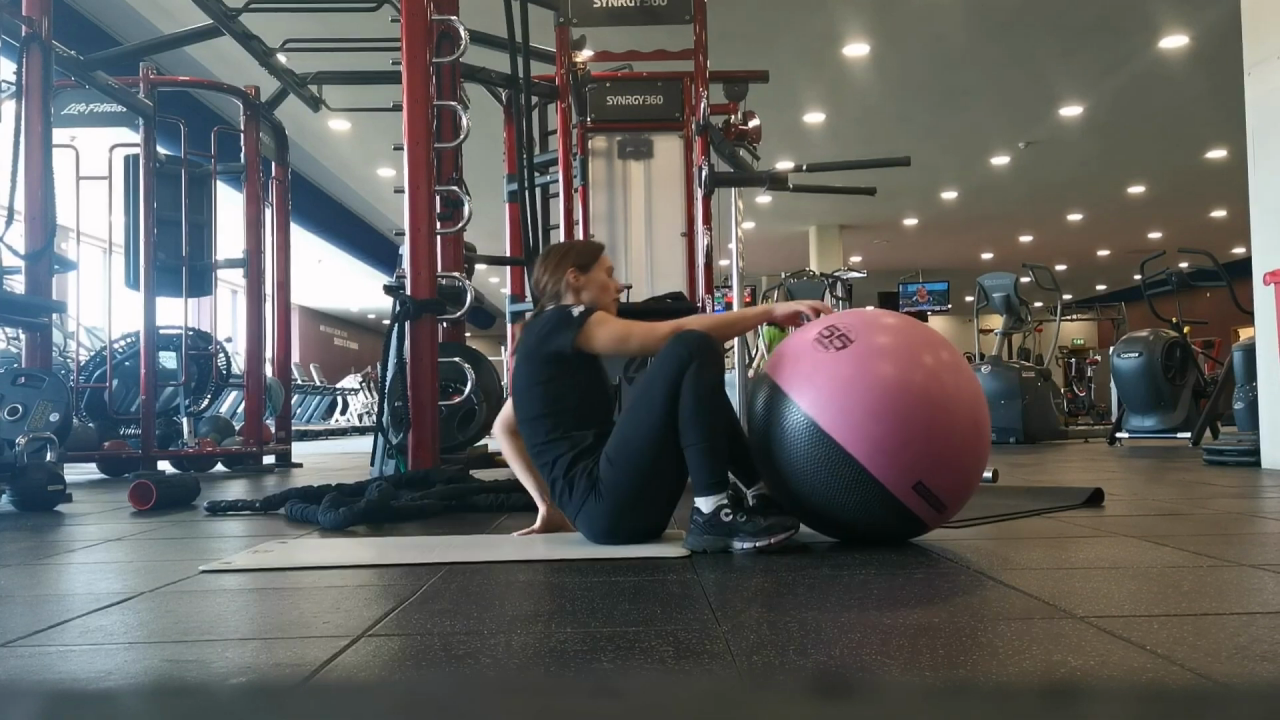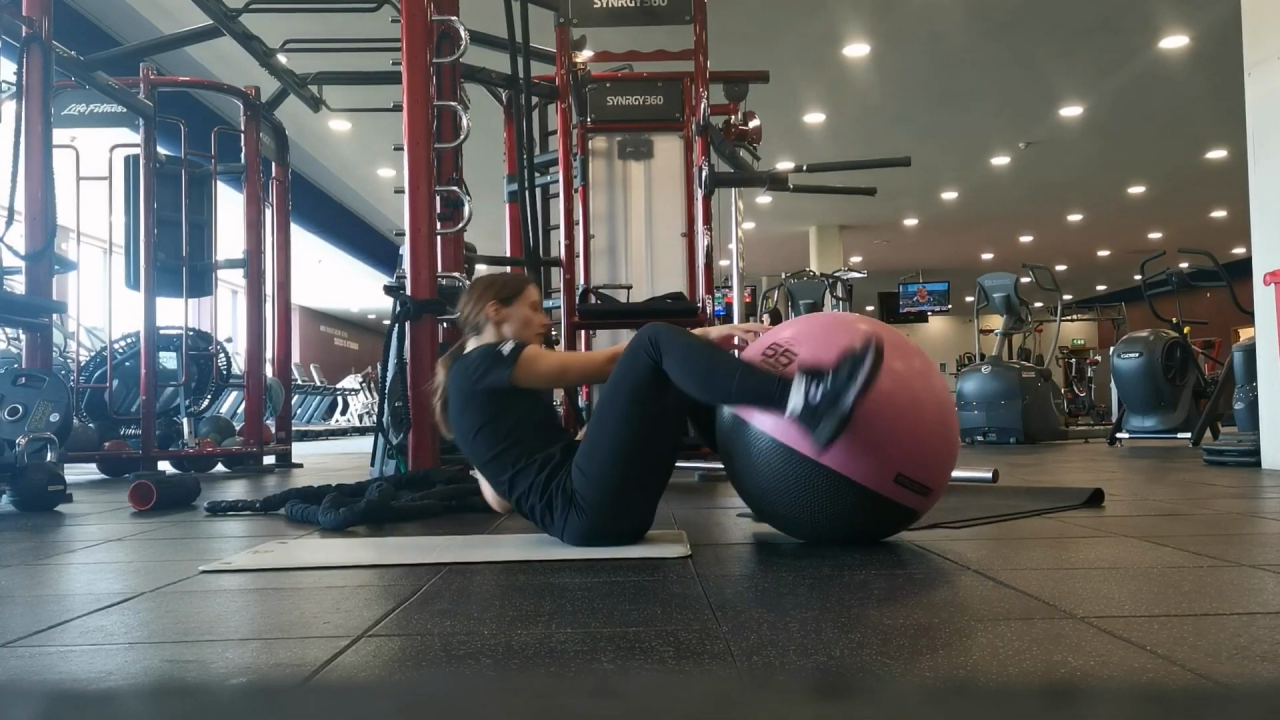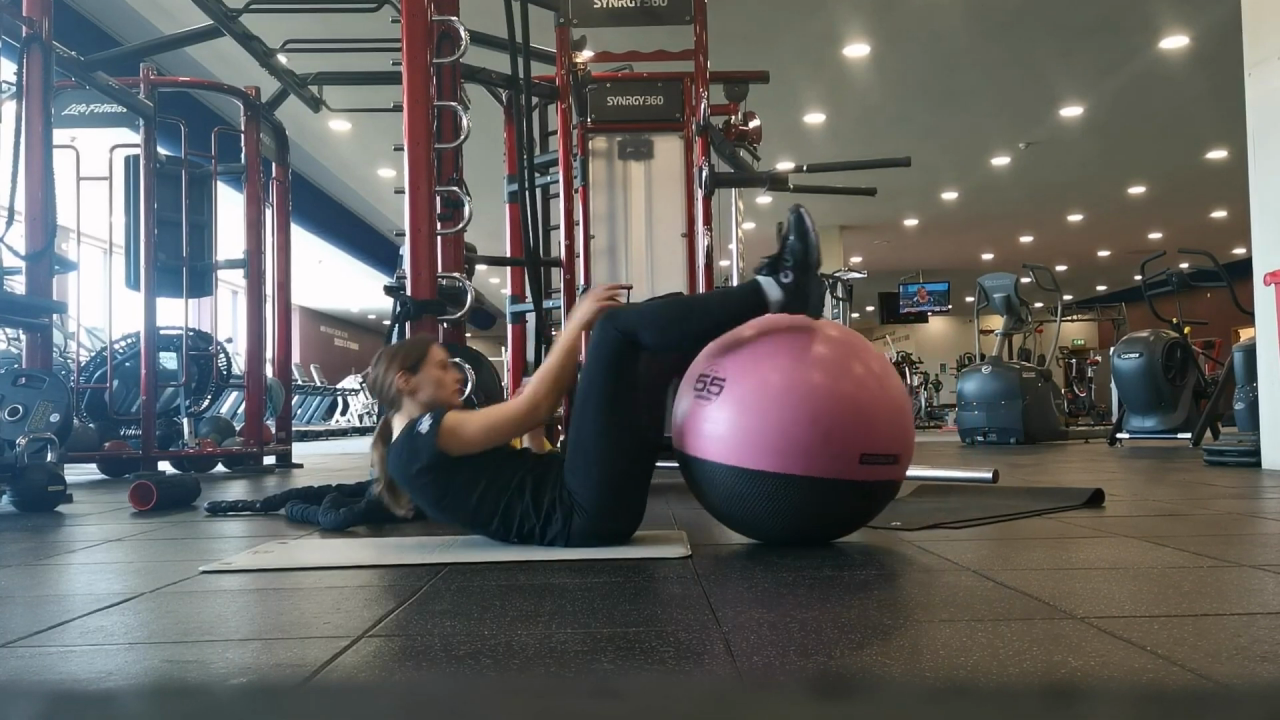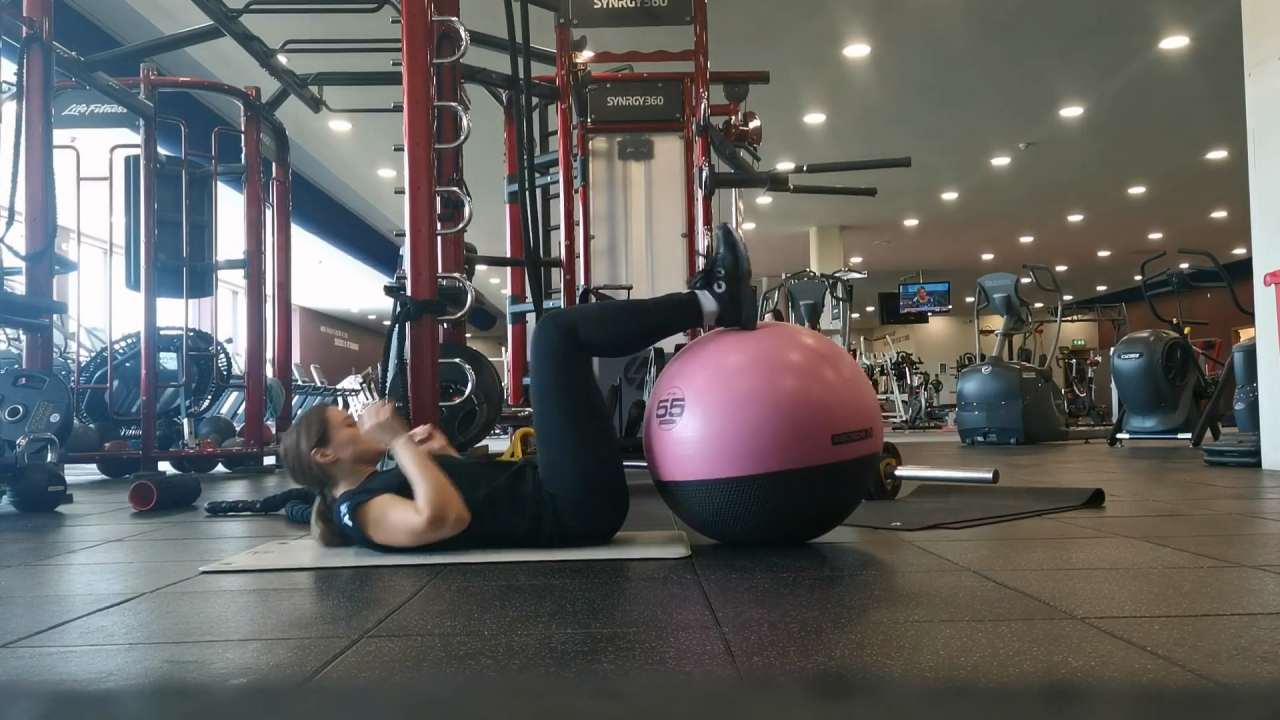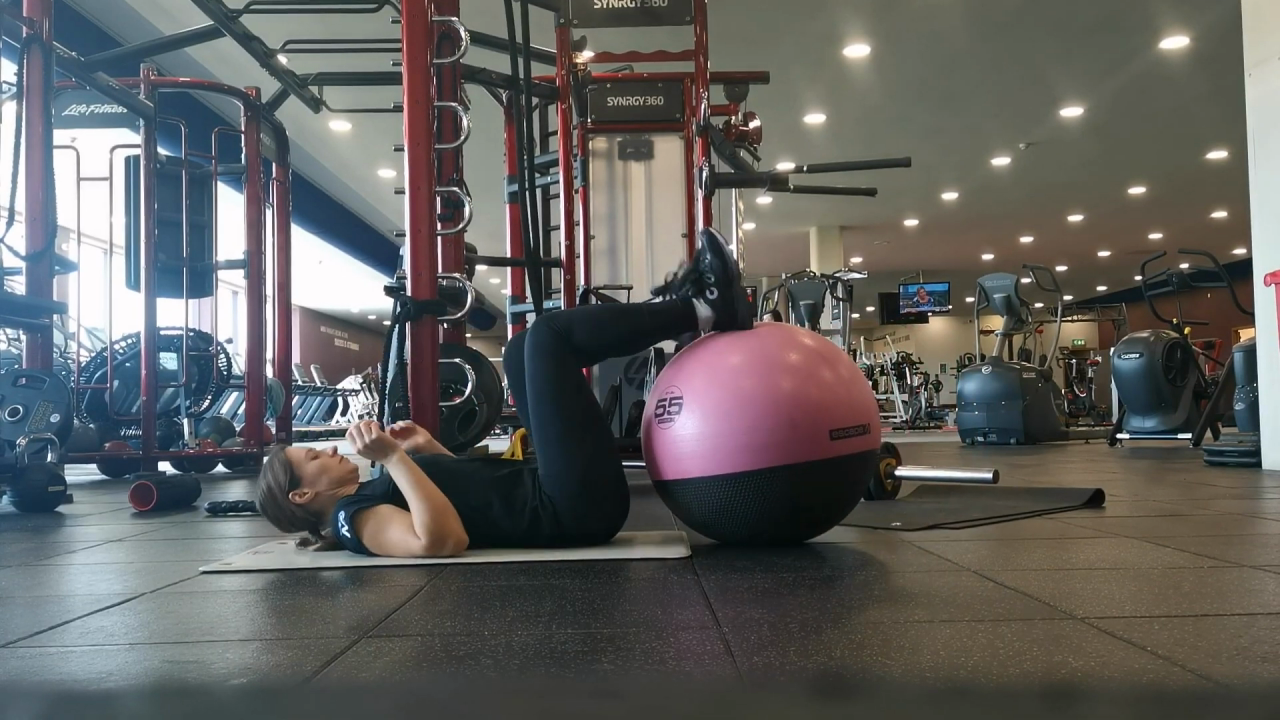
dt=0.3s
person 1, frame 1
right shoulder: (561, 324)
left elbow: (504, 429)
right elbow: (670, 334)
left wrist: (547, 503)
left hip: (599, 502)
right hip: (614, 509)
right knee: (692, 349)
right ankle: (712, 512)
person 1, frame 2
left shoulder: (475, 372)
right shoulder: (490, 360)
left elbow: (499, 498)
right elbow: (603, 366)
right wrist: (698, 338)
left hip: (585, 513)
right hip: (591, 514)
left knee: (685, 383)
right knee: (657, 342)
right ankle: (807, 401)
person 1, frame 3
left shoulder: (418, 449)
right shoulder: (425, 436)
right elbow: (531, 407)
right wrist: (578, 323)
left hip: (577, 513)
right hip: (587, 514)
left knee: (662, 348)
right knee: (619, 327)
right ankle: (776, 292)
person 1, frame 4
left shoulder: (380, 489)
right shoulder: (360, 510)
right elbow: (447, 519)
left wrist: (440, 451)
right wrist: (397, 443)
left hip: (567, 503)
right hip: (576, 511)
left knee: (559, 341)
right knee: (555, 330)
left ankle: (702, 304)
right ankle: (713, 304)
person 1, frame 5
left shoulder: (373, 497)
right shoulder: (356, 520)
right elbow: (445, 540)
left wrist: (428, 448)
right wrist: (390, 458)
left hip: (554, 496)
right hip: (576, 508)
left knee: (524, 350)
right knee: (548, 334)
left ankle: (673, 306)
right ankle: (705, 310)
